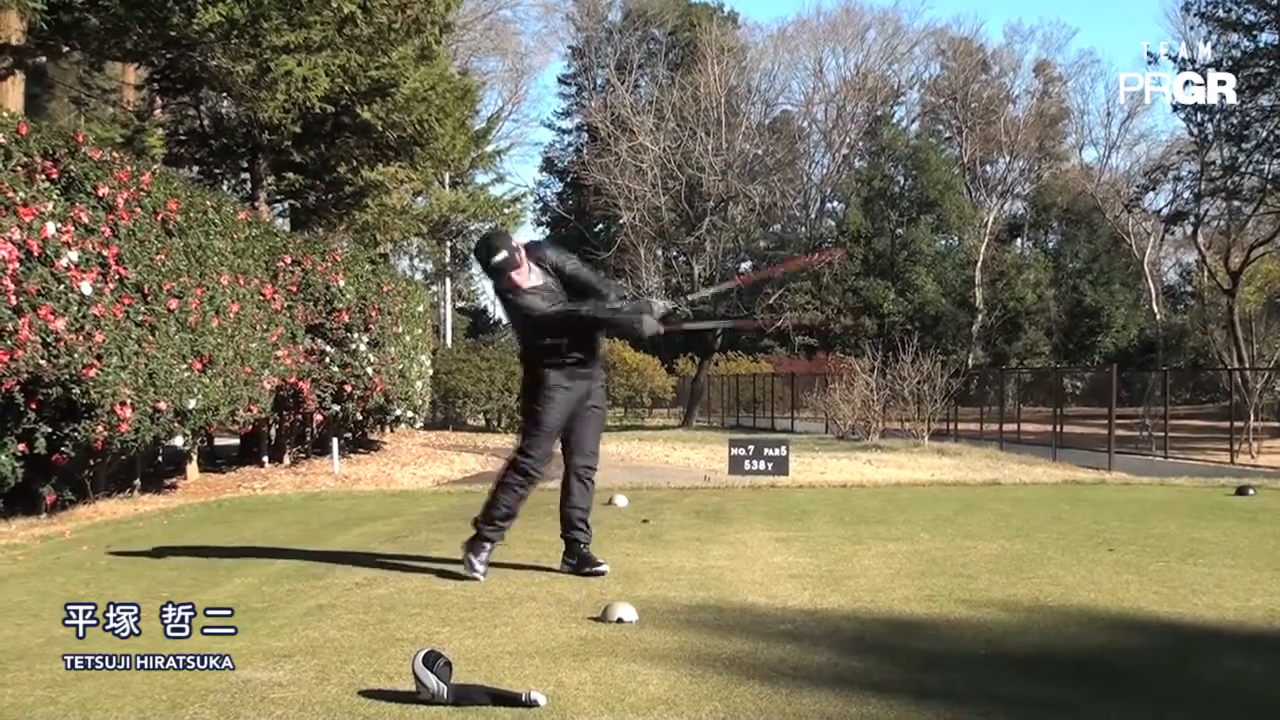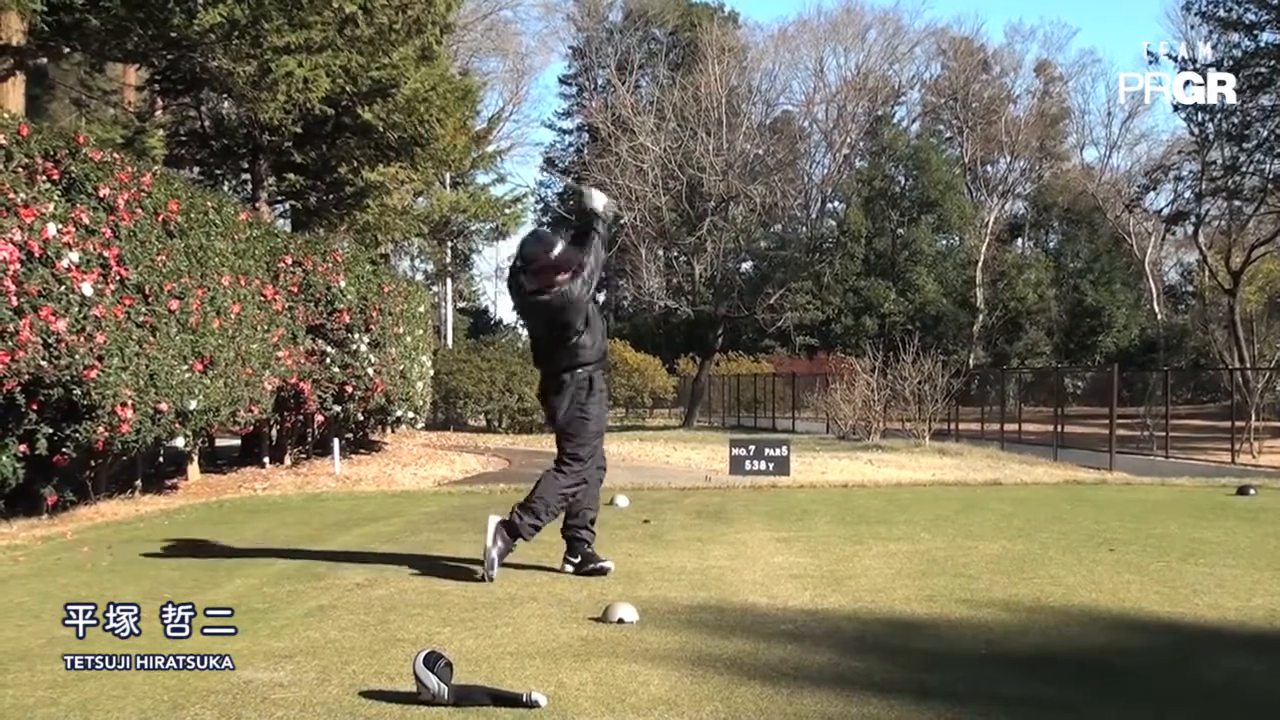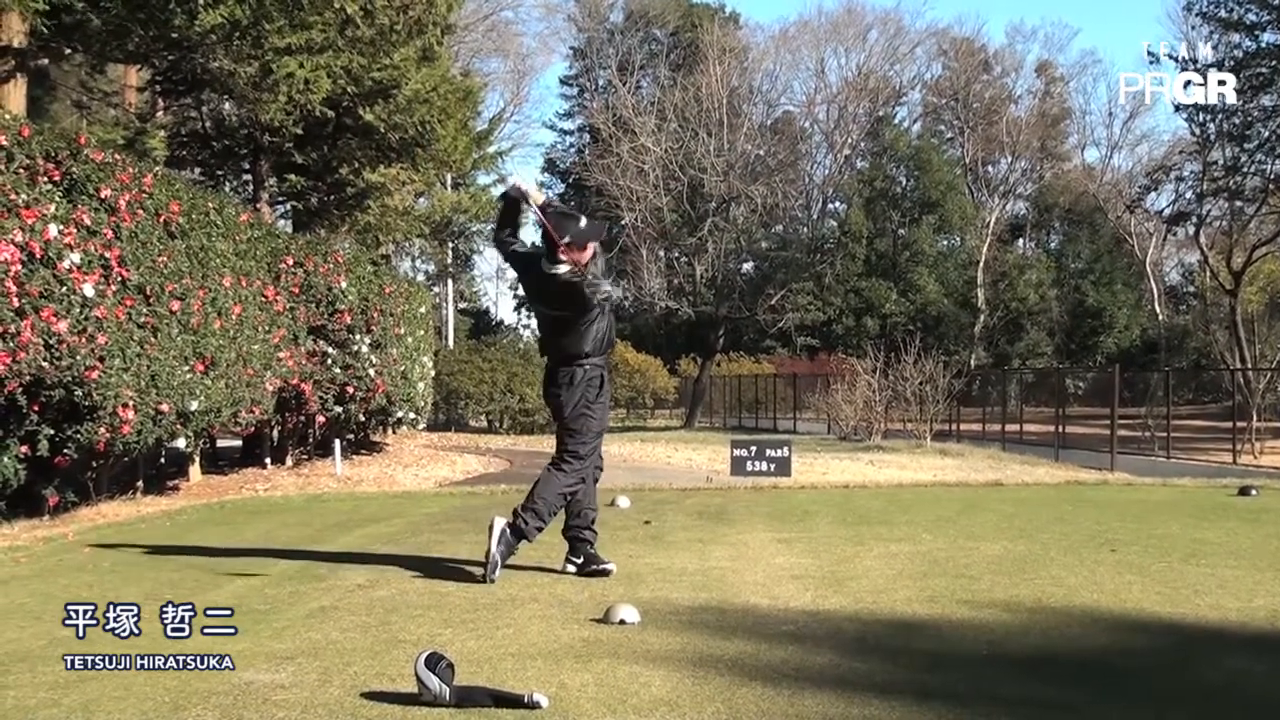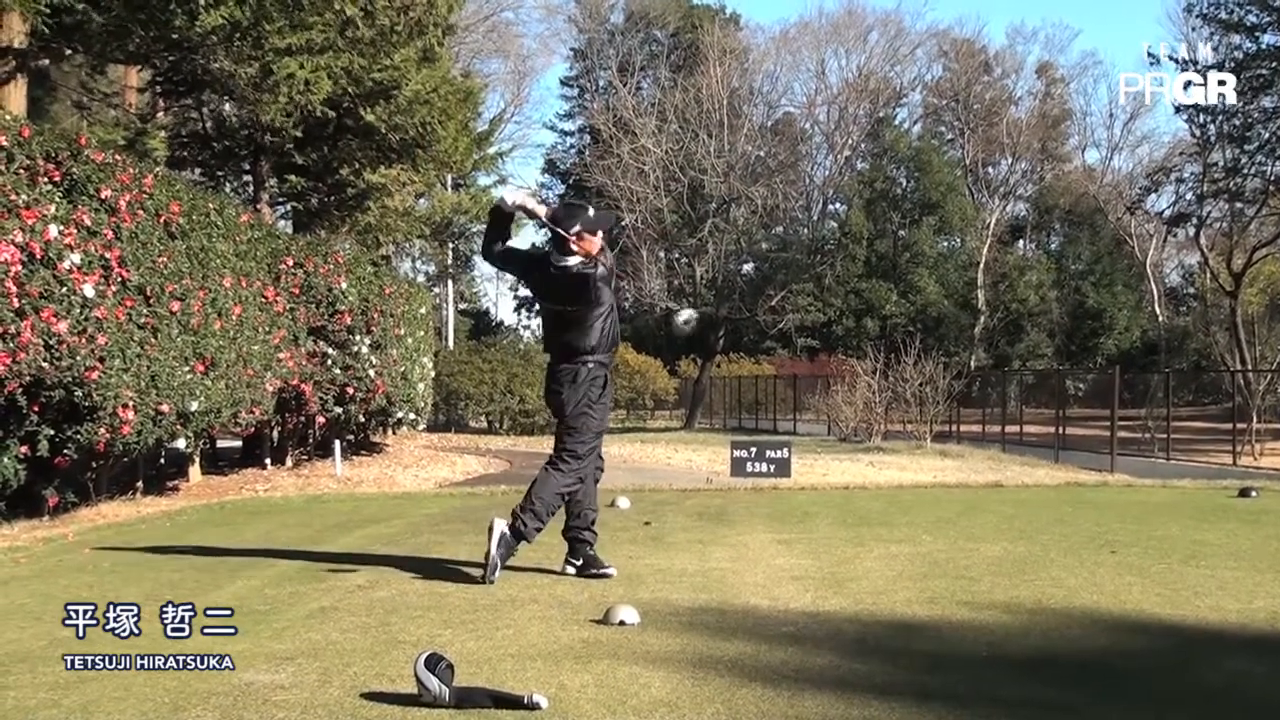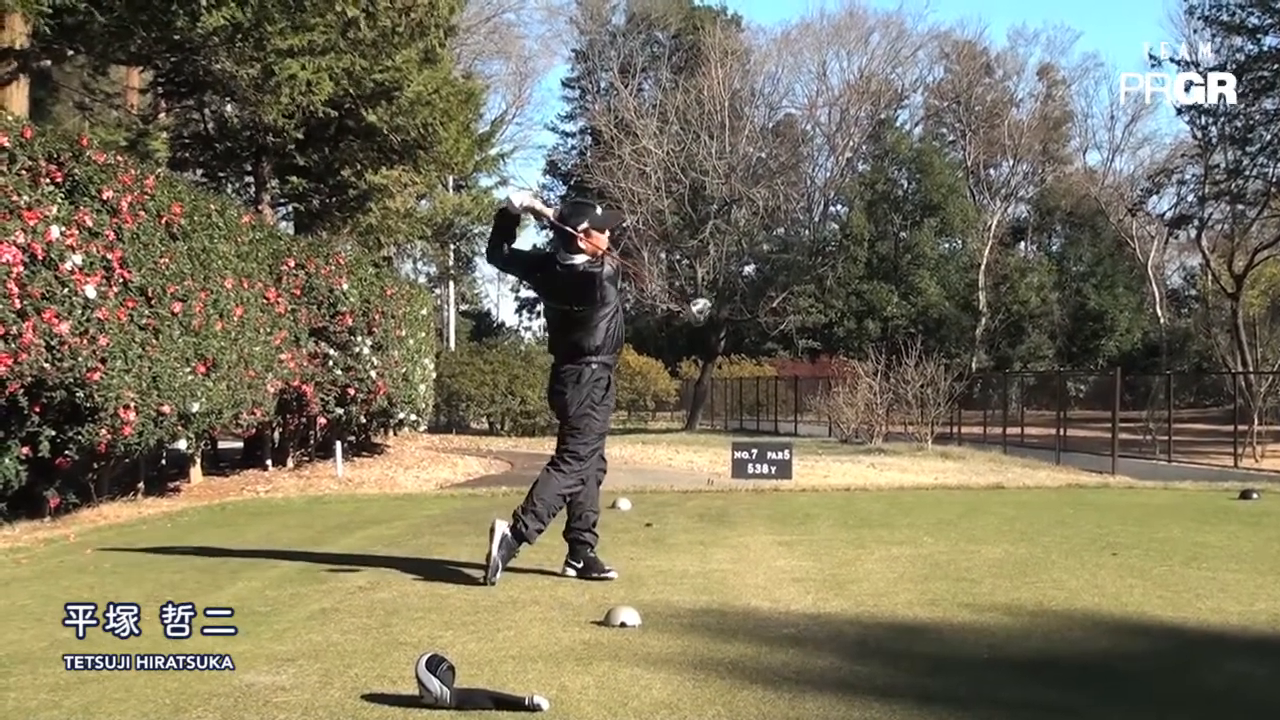
dt=0.2s
person 1, frame 1
left shoulder: (542, 255)
right shoulder: (520, 299)
left elbow: (594, 288)
right elbow: (578, 316)
left wrist: (633, 312)
right wrist: (636, 319)
left hip: (586, 375)
right hip: (551, 380)
left knee: (582, 465)
right knee: (530, 461)
left ankle: (576, 548)
right ankle: (483, 539)
person 1, frame 2
left shoulder: (525, 274)
right shoulder: (562, 298)
left elbow: (578, 244)
right elbow: (590, 256)
left wrist: (589, 212)
right wrist: (595, 214)
left hip: (583, 376)
right hip: (577, 382)
left knee: (590, 465)
right knee: (575, 465)
left ankle: (579, 549)
right ankle: (510, 531)
person 1, frame 3
left shoulder: (532, 266)
right shoulder: (584, 286)
left elbow: (505, 238)
right elbow: (591, 254)
left wrist: (514, 198)
right wrist: (542, 203)
left hip: (569, 374)
right hip: (583, 379)
left knee: (586, 463)
right knee: (573, 462)
left ankle: (580, 550)
right ankle: (515, 531)
person 1, frame 4
left shoulder: (540, 266)
right shoulder: (597, 276)
left elbow: (493, 251)
right elbow: (601, 252)
left wrist: (504, 208)
right wrist: (544, 211)
left hip: (568, 374)
right hip: (587, 377)
left knee: (587, 464)
right knee: (570, 462)
left ankle: (580, 552)
right ankle: (513, 532)
person 1, frame 5
left shoulder: (546, 266)
right shoulder: (603, 276)
left elbow: (498, 254)
right elbow: (602, 255)
left wrist: (511, 211)
right wrist: (549, 212)
left hip: (571, 374)
right hip: (590, 378)
left knee: (589, 465)
right knee: (572, 463)
left ankle: (580, 554)
right ankle: (514, 534)
